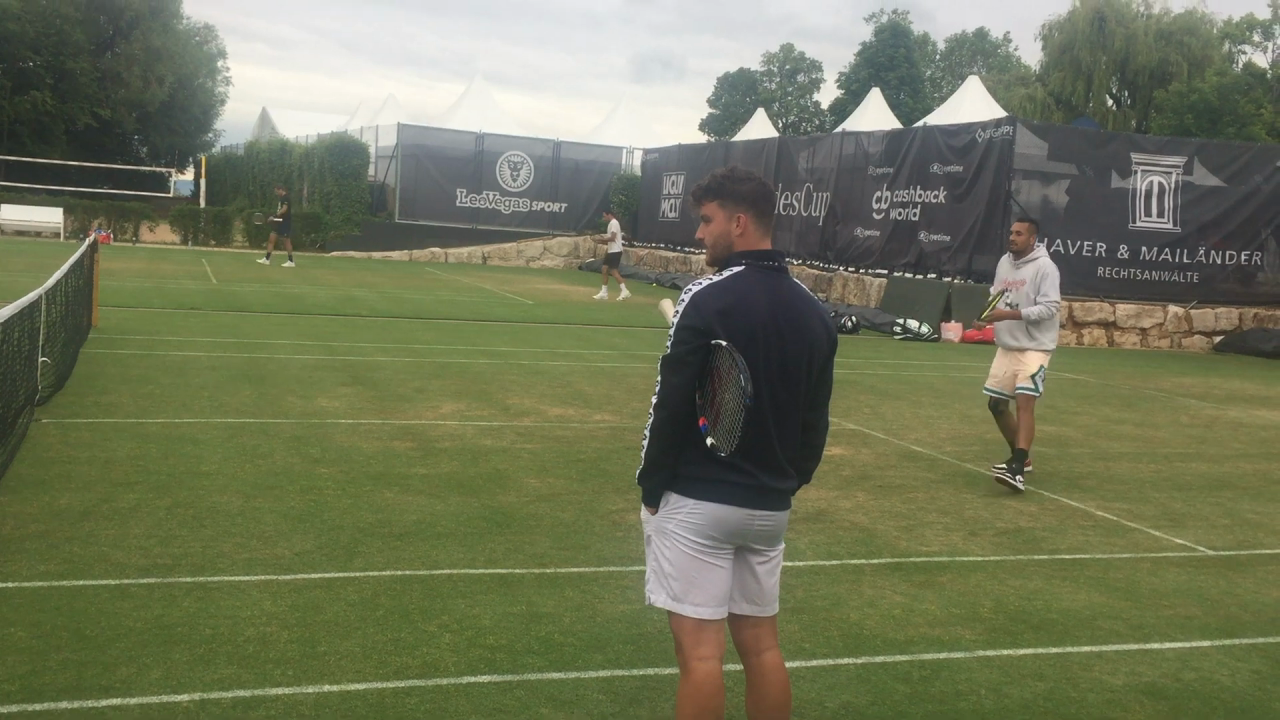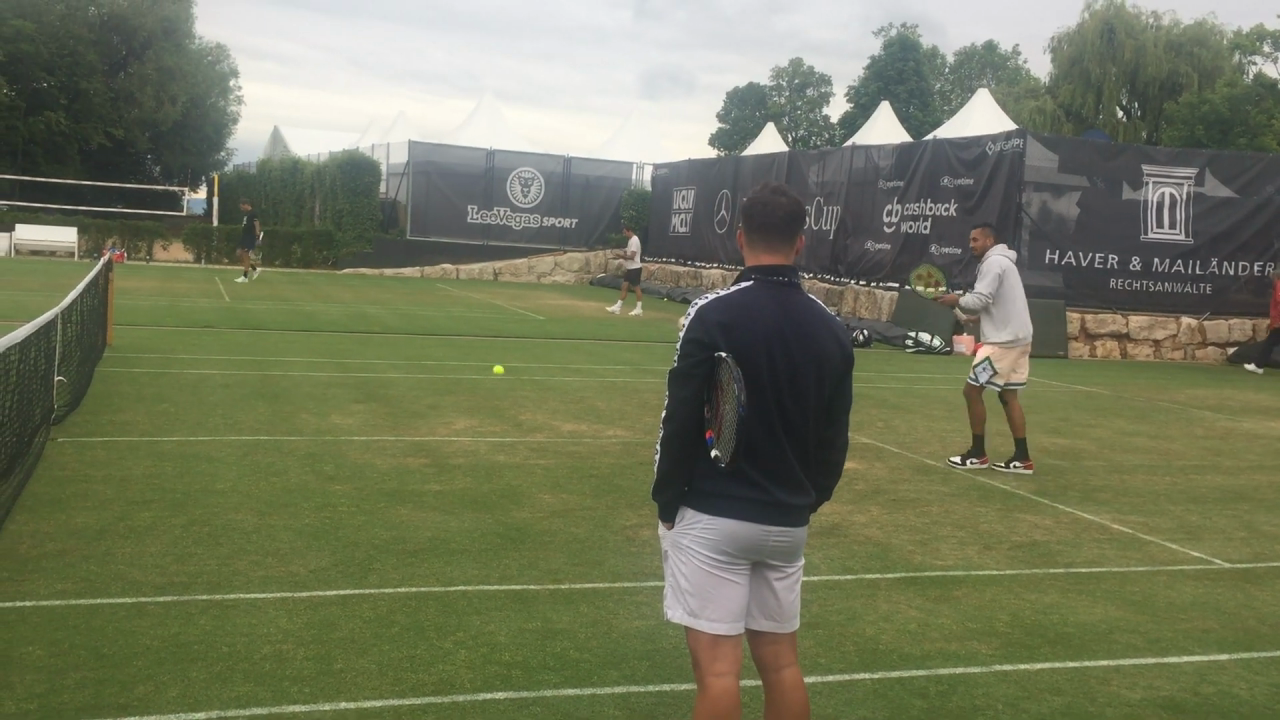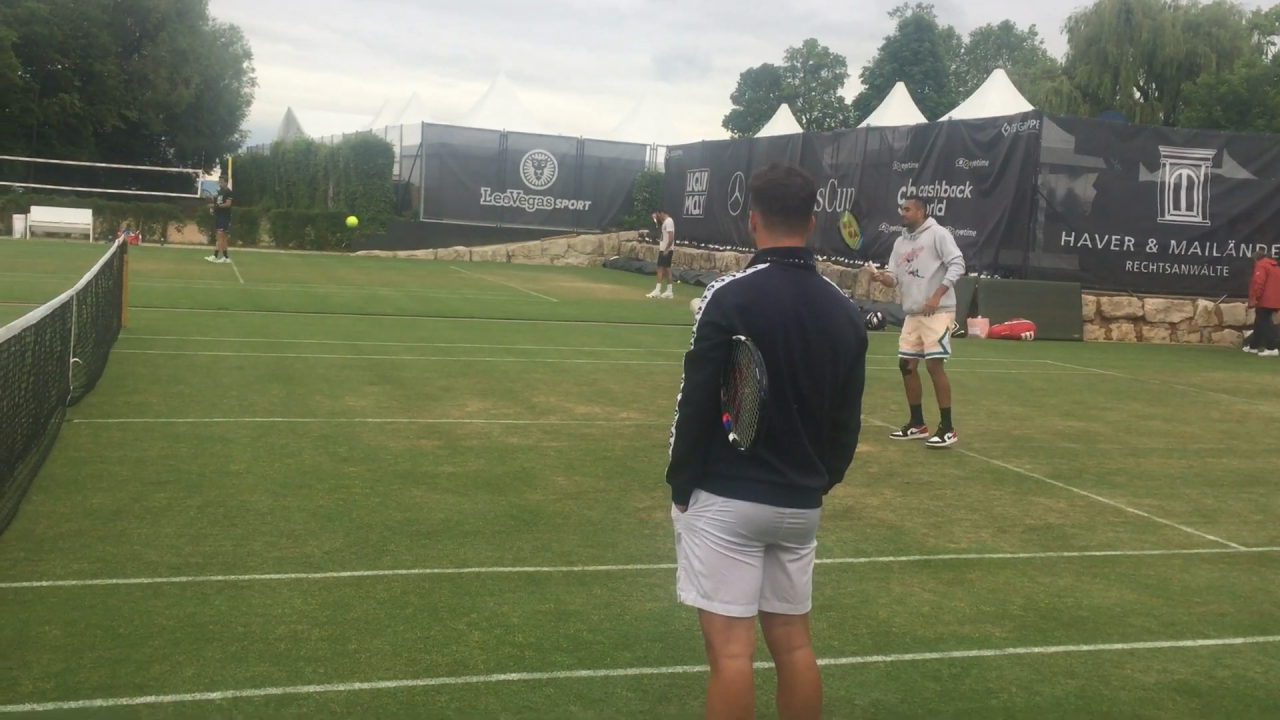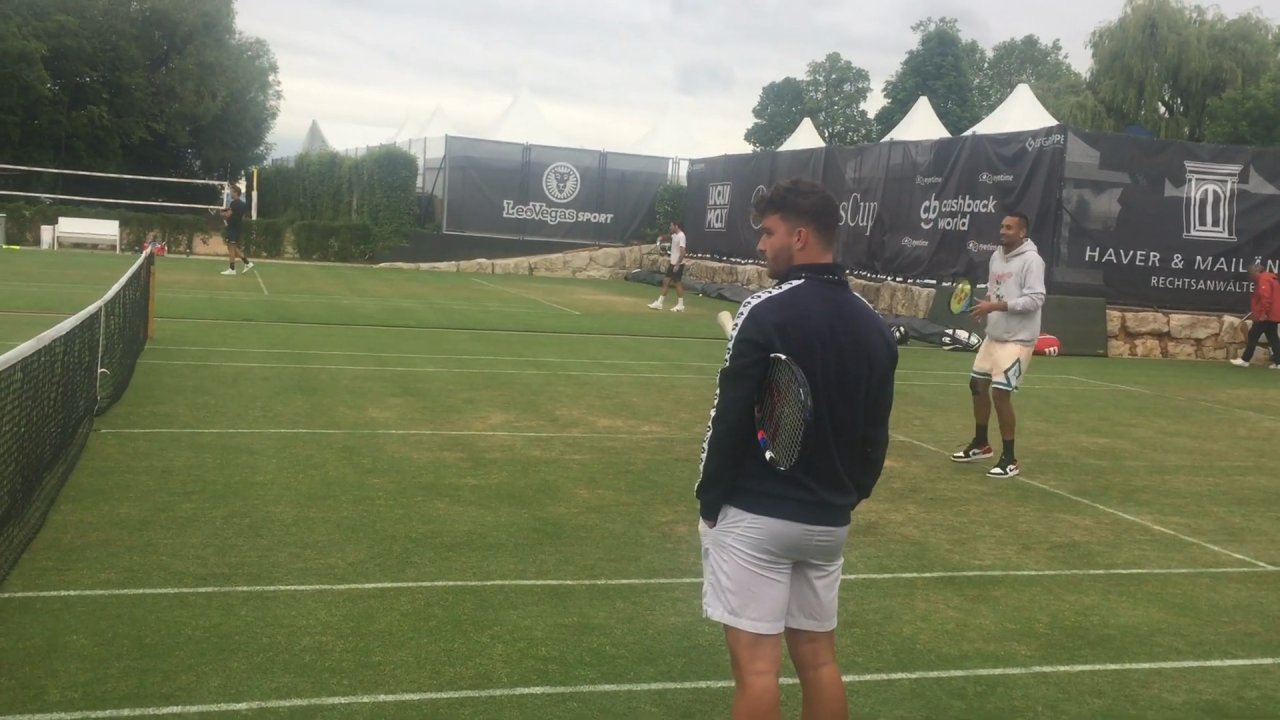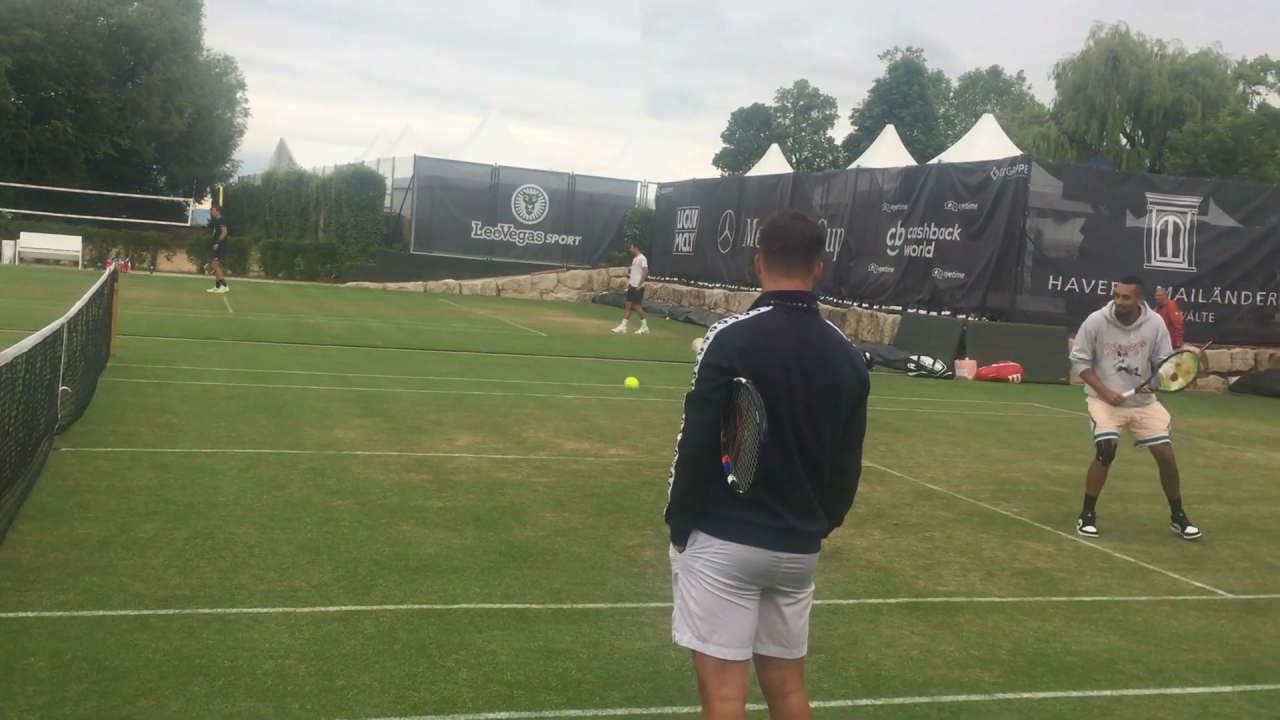
dt=1s
person 1, frame 1
left shoulder: (708, 299)
right shoulder: (812, 311)
left elbow: (671, 404)
right elbow: (816, 420)
left wrist: (651, 487)
left hip: (697, 502)
right hip: (769, 506)
left knee: (699, 650)
right knee: (761, 643)
person 1, frame 2
left shoulder: (714, 314)
right shoulder: (831, 329)
left elbow: (681, 420)
right elbow: (835, 439)
left wrist: (666, 501)
left hip: (712, 517)
right hip: (787, 523)
left knee: (716, 666)
right knee: (780, 660)
person 1, frame 3
left shoulder: (731, 296)
right shoulder: (844, 310)
left elbow: (696, 403)
right elbow: (847, 420)
left wrist: (681, 486)
left hip: (726, 499)
right hip: (800, 504)
left knee: (730, 648)
right knee: (794, 642)
person 1, frame 4
left shoulder: (767, 312)
right shoulder: (874, 326)
left elbow: (730, 419)
right elbow: (875, 436)
left wrist: (710, 500)
left hip: (755, 515)
right hip: (828, 522)
left knee: (756, 664)
right knee: (818, 658)
person 1, frame 5
left shoulder: (732, 338)
right shoulder: (848, 356)
left elbow: (696, 444)
right elbow: (848, 465)
left wrist: (679, 525)
left hip: (724, 542)
right hip: (798, 549)
person 2, frame 1
left shoulder: (1044, 267)
right shoulder: (1004, 262)
left elbow: (1048, 308)
left wrist: (1008, 315)
right wrist: (988, 315)
left hip: (1034, 348)
right hip: (1006, 348)
left knee: (1024, 404)
right knee: (996, 404)
left ankle: (1018, 473)
right ankle: (1019, 459)
person 2, frame 2
left shoulder: (993, 262)
right shoulder: (1002, 261)
left elbow: (979, 298)
left wrist: (954, 300)
right wrist: (968, 311)
left hip: (1001, 340)
right hip: (1017, 338)
left knee: (972, 390)
right knee: (1008, 396)
left ankle: (977, 453)
right ankle: (1022, 458)
person 2, frame 3
left shoulder: (938, 234)
right shoulder: (900, 242)
left elbow: (957, 264)
right elbow: (893, 277)
left wrist: (938, 295)
right wrist: (881, 277)
left hip: (938, 312)
right hip: (913, 313)
left knee: (935, 366)
right knee: (907, 365)
left ankle: (947, 428)
right ankle: (917, 424)
person 2, frame 4
left shoulder: (1031, 261)
right shoulder: (996, 258)
left elbow: (1034, 300)
left wrist: (997, 305)
right wrist: (983, 311)
left hip: (1016, 340)
right hip: (993, 337)
left knee: (1000, 395)
right knee: (976, 386)
left ankle: (1009, 459)
right ankle: (979, 443)
person 2, frame 5
left shoulder: (1155, 323)
right shoulder: (1095, 322)
left elbow: (1164, 360)
right elbow: (1080, 360)
left wrist: (1151, 380)
right wrist: (1104, 391)
left hip: (1143, 401)
right hip: (1105, 399)
left knee: (1166, 457)
right knee: (1105, 452)
left ankle: (1179, 517)
right ankle: (1087, 514)
